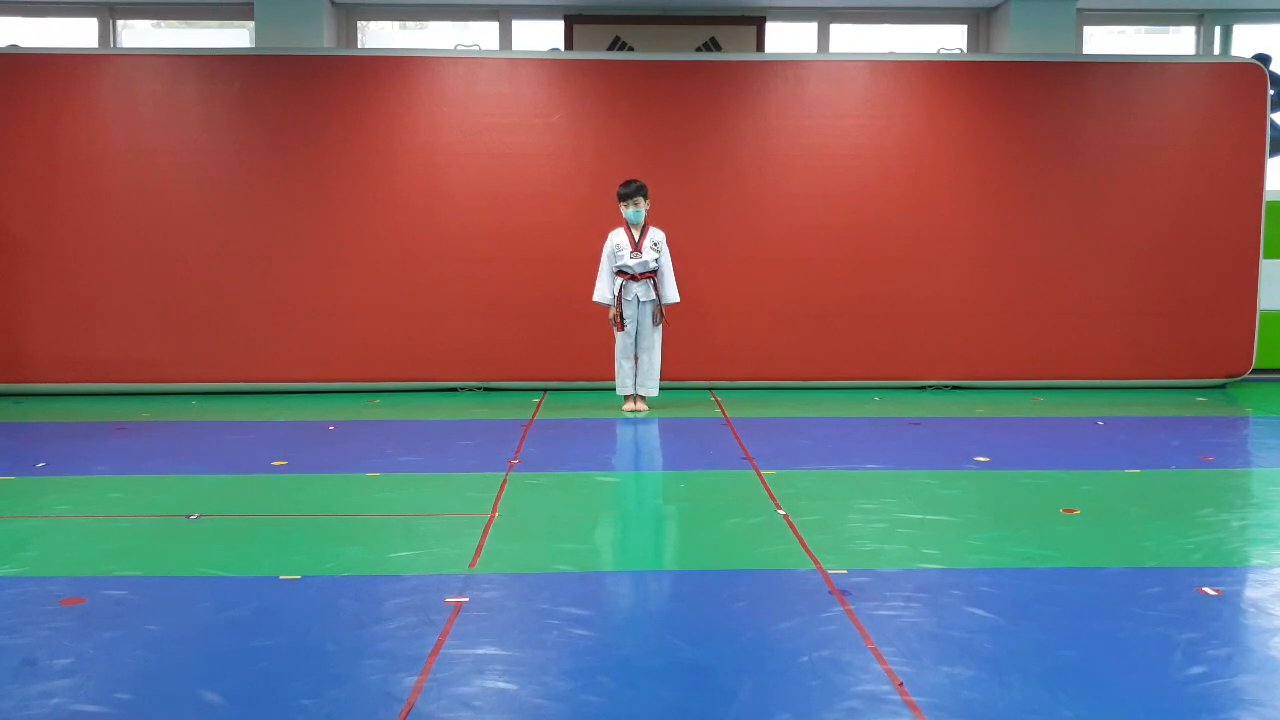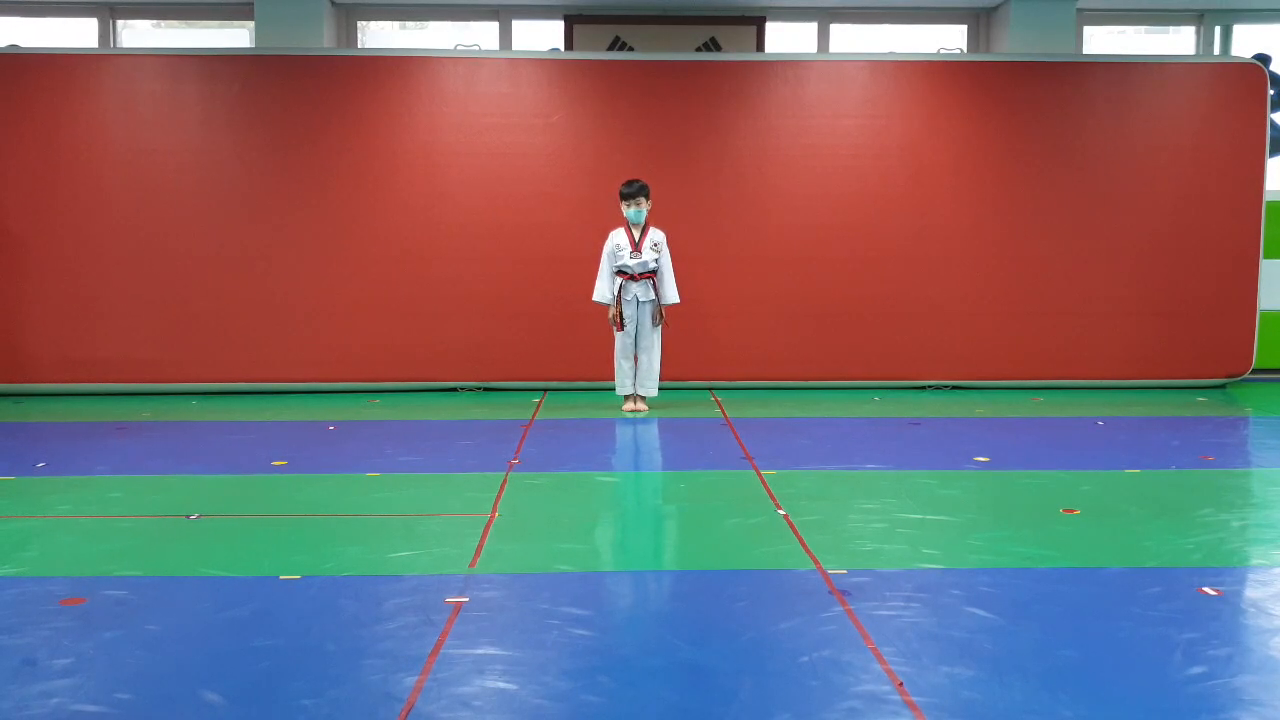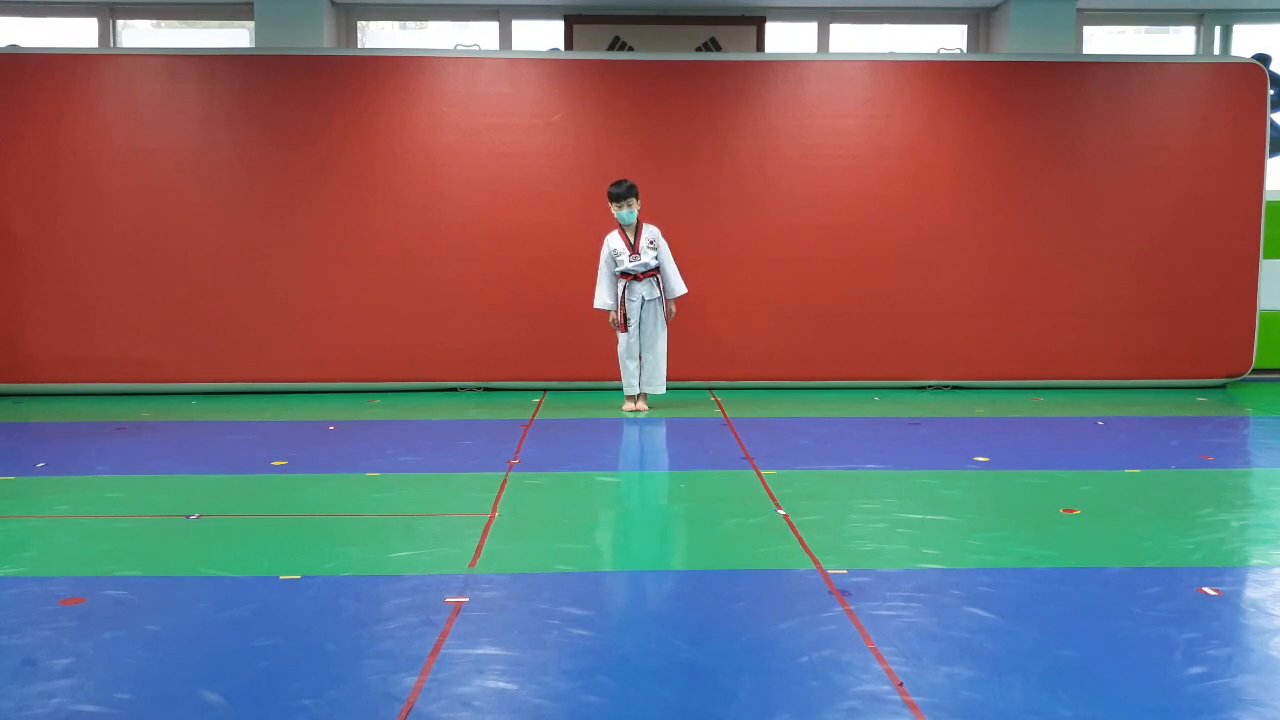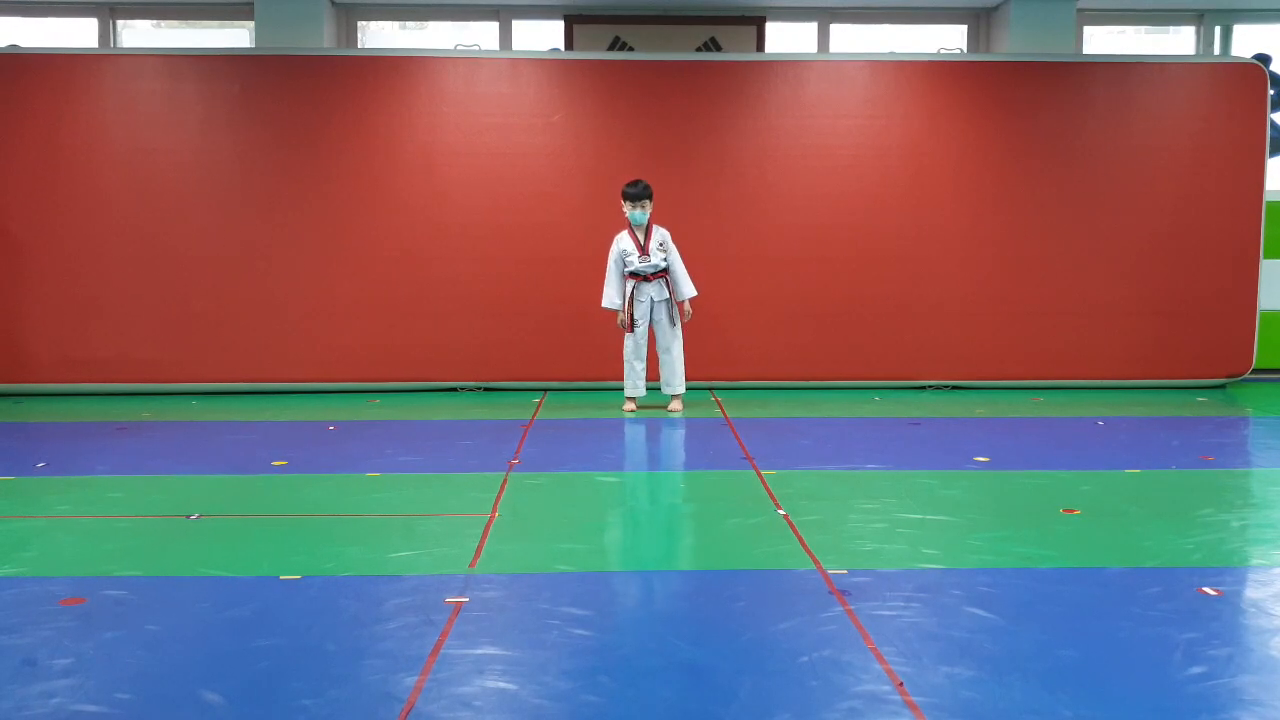
dt=0.5s
person 1, frame 1
left shoulder: (658, 236)
right shoulder: (614, 238)
left elbow: (665, 270)
right elbow: (606, 271)
left wrist: (663, 304)
right wrist: (610, 305)
left hip: (650, 296)
right hip: (624, 296)
left knee: (649, 346)
right knee: (624, 346)
left ankle: (642, 396)
right ankle: (628, 396)
person 1, frame 2
left shoulder: (658, 237)
right shoulder: (615, 237)
left elbow: (665, 271)
right elbow: (607, 271)
left wrist: (663, 304)
right wrist: (610, 304)
left hip: (649, 296)
right hip: (623, 295)
left knee: (648, 346)
right knee: (624, 346)
left ankle: (642, 396)
right ankle: (628, 395)
person 1, frame 3
left shoulder: (653, 233)
right shoulder: (611, 241)
left elbow: (666, 265)
right elbow: (607, 275)
left wrist: (671, 299)
right wrist: (610, 308)
left hip: (652, 293)
right hip: (627, 295)
left knee: (653, 345)
right knee: (628, 346)
left ankle: (643, 395)
right ankle: (630, 395)
person 1, frame 4
left shoulder: (663, 235)
right shoulder: (620, 241)
left elbow: (676, 267)
right elbow: (615, 275)
left wrist: (685, 300)
right wrist: (618, 309)
left hip: (662, 295)
right hip: (636, 296)
left knee: (670, 344)
right knee: (634, 346)
left ankle: (676, 395)
right ankle: (631, 396)
